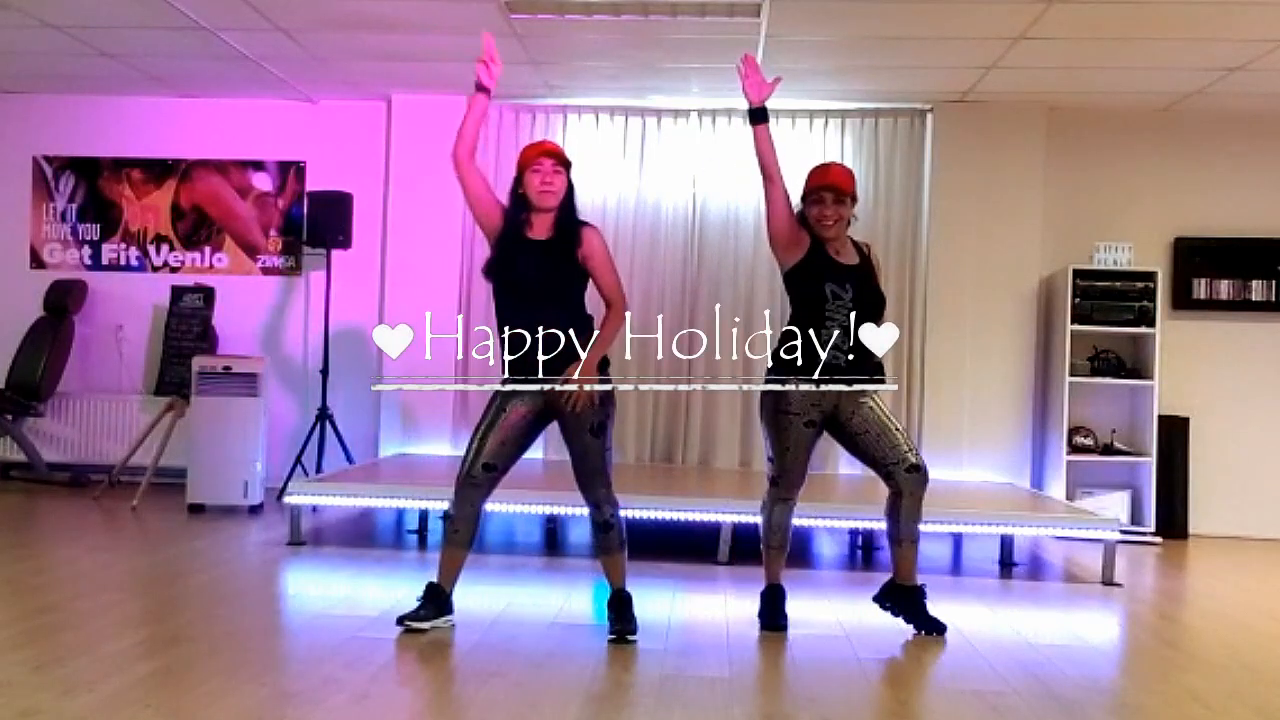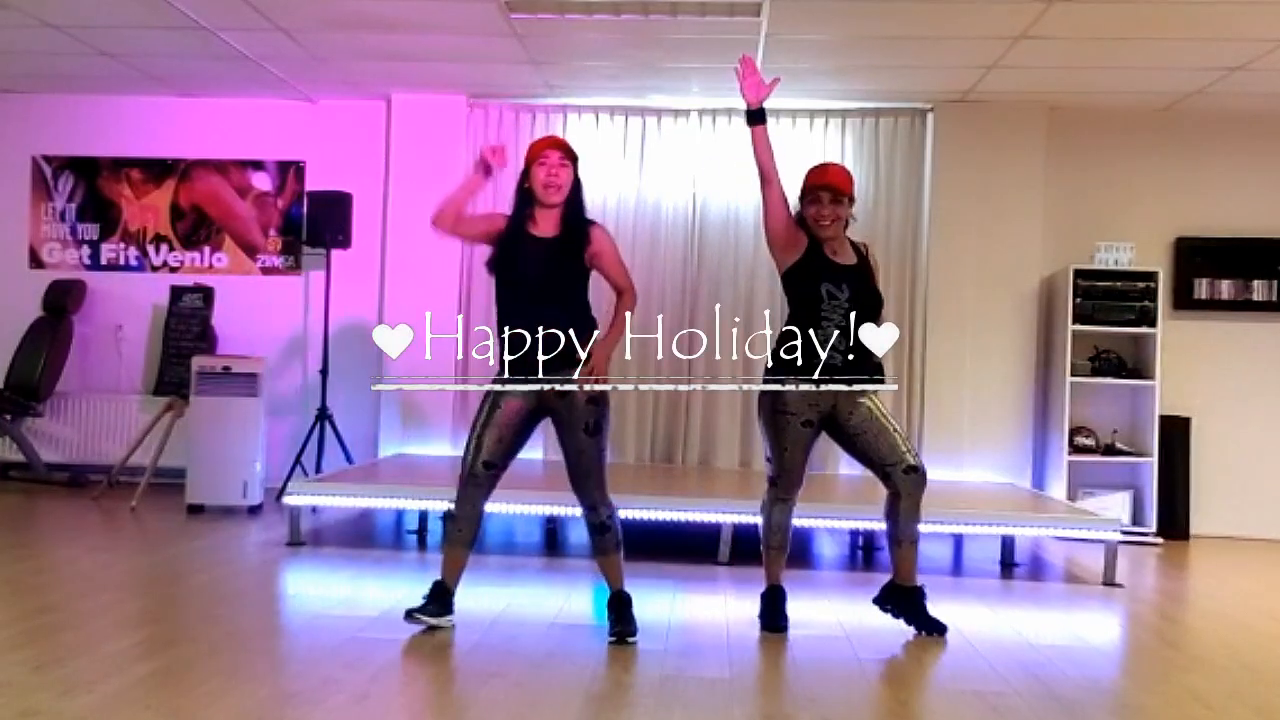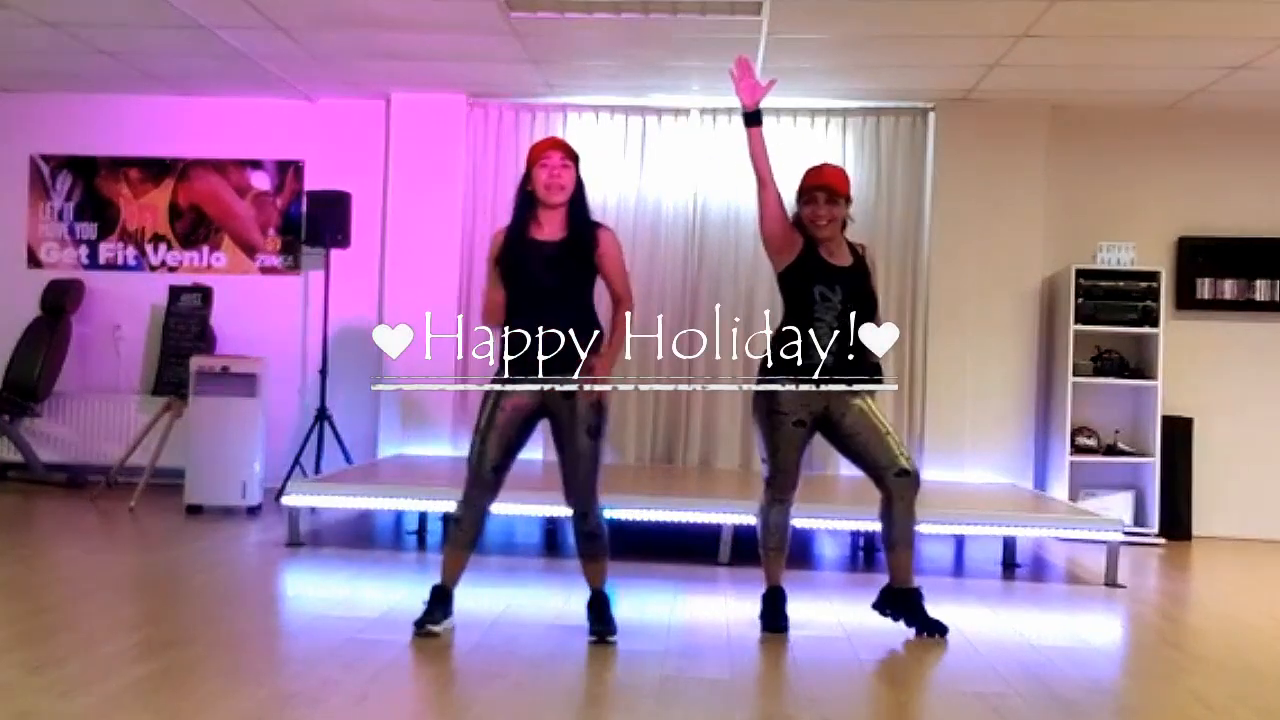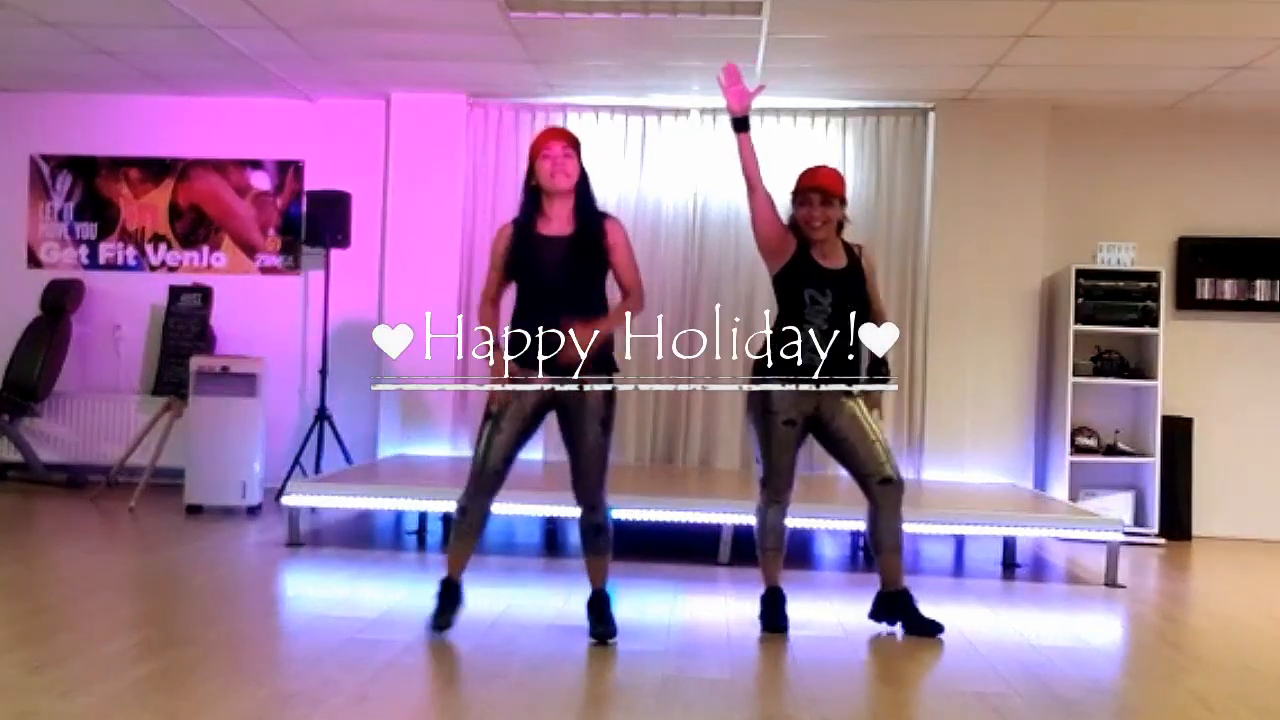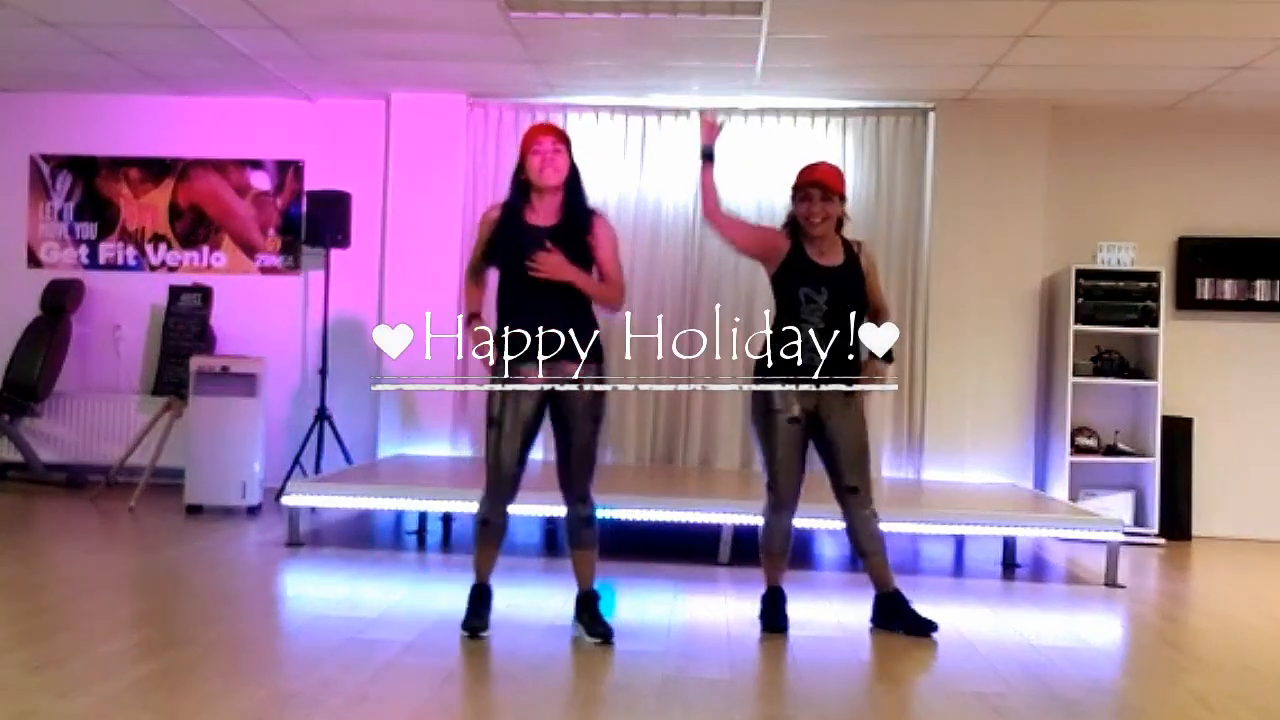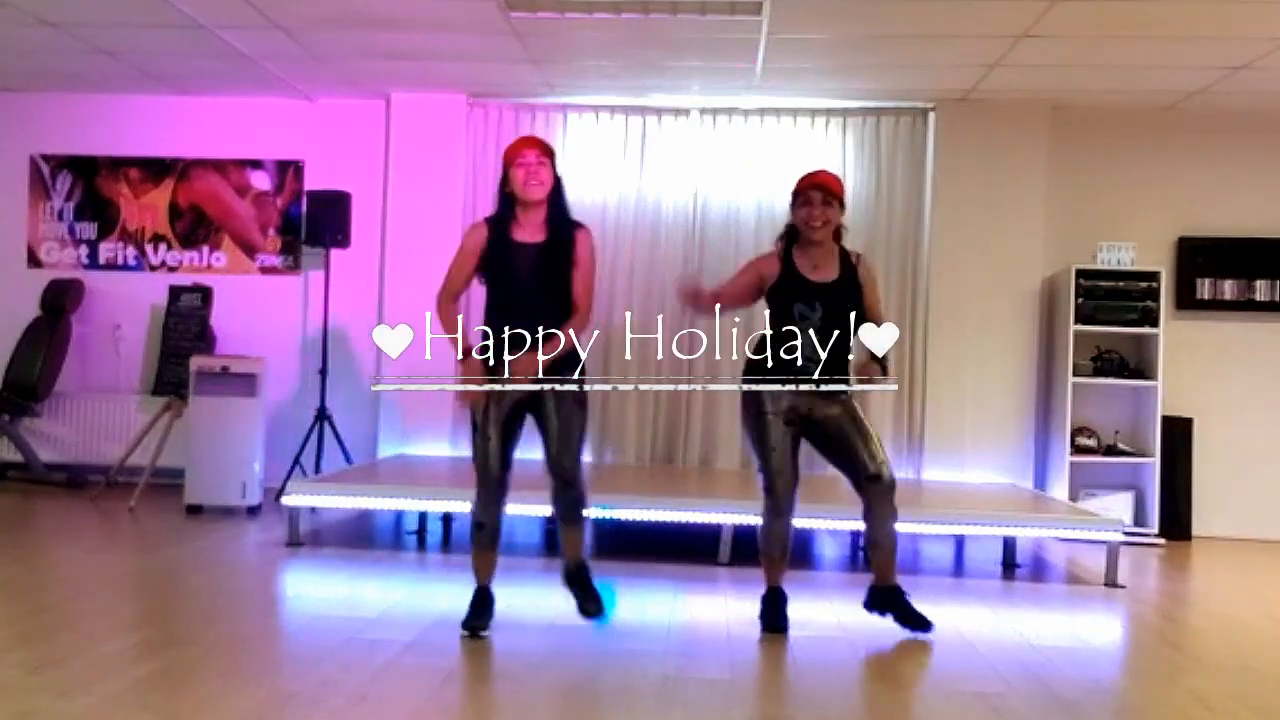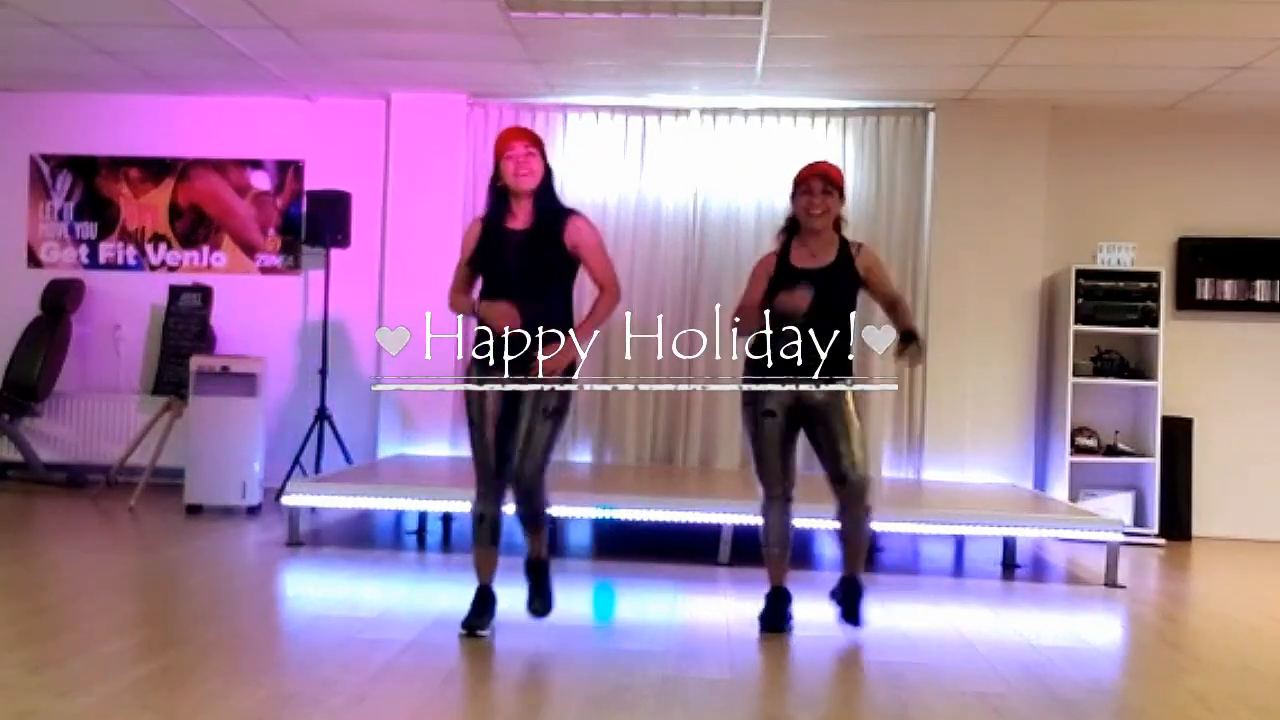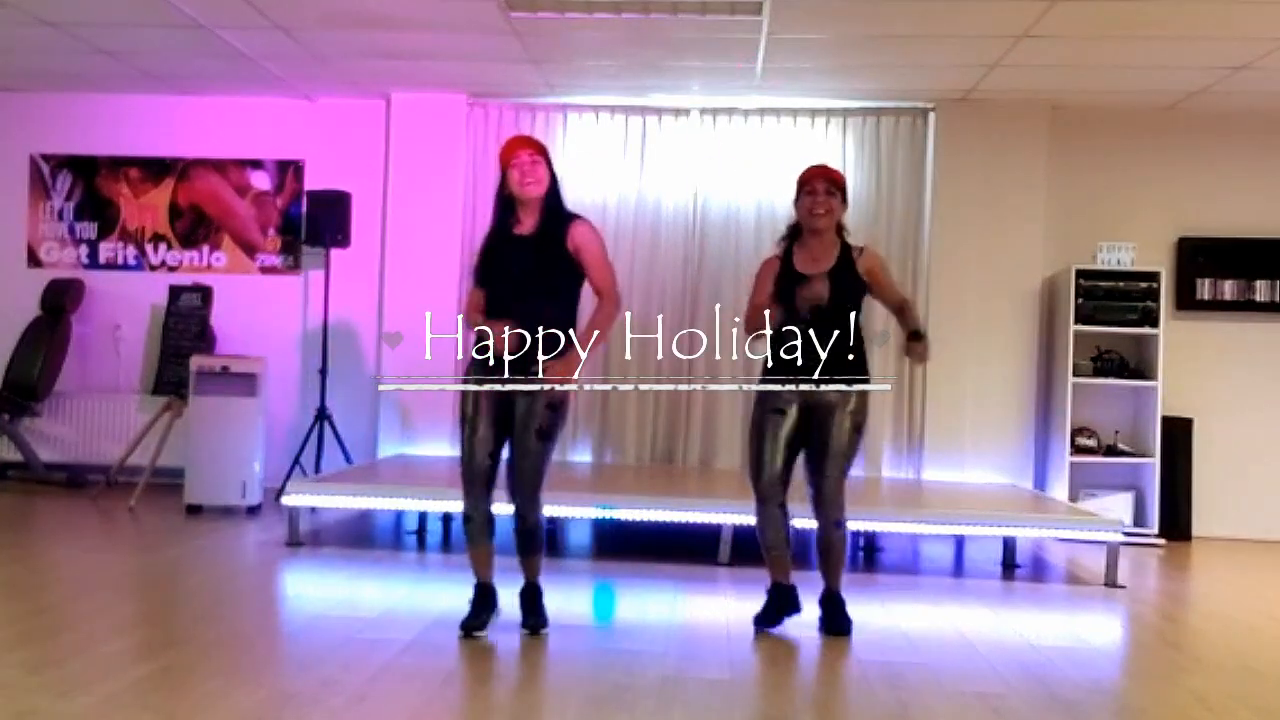
dt=0.2s
person 1, frame 1
left shoulder: (866, 256)
right shoulder: (795, 247)
right elbow: (771, 178)
left wrist: (872, 373)
right wrist: (758, 111)
left hip: (854, 391)
right hip: (796, 387)
left knee: (910, 474)
right knee: (784, 488)
left ankle: (903, 588)
right ankle: (773, 592)
person 1, frame 2
left shoulder: (864, 256)
right shoulder: (793, 247)
right elbow: (769, 180)
left wrist: (871, 372)
right wrist: (755, 112)
left hip: (852, 391)
right hip: (794, 387)
left knee: (909, 475)
right knee: (784, 488)
left ankle: (903, 590)
right ankle: (773, 593)
person 1, frame 3
left shoulder: (861, 257)
right shoulder: (789, 247)
right elbow: (764, 181)
left wrist: (870, 375)
right wrist: (751, 112)
left hip: (846, 391)
right hip: (788, 387)
left knee: (902, 478)
right knee: (780, 490)
left ankle: (901, 593)
right ankle: (773, 595)
person 1, frame 4
left shoulder: (860, 259)
right shoulder: (783, 249)
left elbow: (876, 320)
right elbow: (754, 186)
left wrist: (876, 374)
right wrist: (740, 118)
left hip: (839, 392)
right hip: (781, 387)
left knee: (886, 484)
right knee: (776, 492)
left ankle: (894, 597)
right ankle: (772, 596)
person 1, frame 5
left shoulder: (859, 256)
right shoulder: (780, 247)
left elbow: (878, 312)
right elbow: (716, 216)
left wrist: (878, 355)
right wrist: (708, 151)
left hip: (839, 390)
right hip: (782, 385)
left knee: (857, 495)
right knee: (783, 495)
left ankle: (889, 601)
right ankle: (773, 596)
person 1, frame 6
left shoulder: (857, 268)
right shoulder: (772, 266)
left elbow: (875, 327)
right elbow: (718, 301)
left wrist: (876, 362)
right wrist: (697, 297)
left hip: (830, 395)
right hip: (772, 390)
left knee: (879, 482)
right knee: (780, 498)
left ankle: (887, 589)
right ankle: (774, 596)
person 1, frame 7
left shoulder: (858, 257)
right shoulder: (772, 263)
left elbow: (892, 300)
right elbow: (742, 324)
left wrist: (908, 335)
right wrist: (779, 307)
left hip: (829, 387)
right hip: (770, 385)
left knee: (852, 481)
right knee: (776, 492)
left ankle: (851, 582)
right ankle: (777, 595)
person 1, frame 8
left shoulder: (861, 261)
right shoulder: (775, 266)
left elbow: (898, 302)
right elbow: (753, 326)
left wrist: (914, 335)
right wrist: (796, 299)
left hip: (841, 389)
right hip: (783, 386)
left knee: (829, 497)
right knee: (766, 485)
left ankle: (832, 598)
right ankle: (781, 590)
person 2, frame 1
left shoulder: (582, 236)
right shoulder: (503, 230)
left elbow: (617, 306)
right elbow: (462, 159)
left wrist: (591, 362)
right wrist: (484, 91)
left hip: (580, 380)
right hip: (521, 384)
left knee: (597, 494)
right knee: (470, 483)
left ankle: (619, 601)
right ankle: (440, 599)
person 2, frame 2
left shoulder: (590, 234)
right shoulder: (505, 228)
left elbow: (627, 293)
right elbow: (444, 221)
left wrist: (604, 347)
right wrist: (483, 170)
left hip: (575, 379)
right hip: (516, 378)
left knee: (592, 495)
right knee: (472, 482)
left ankle: (619, 601)
right ankle: (442, 596)
person 2, frame 3
left shoulder: (597, 239)
right shoulder: (508, 238)
left elbow: (623, 303)
right elbow: (494, 314)
left wrist: (607, 361)
left hip: (577, 380)
right hip: (518, 378)
left knee: (582, 497)
right knee: (478, 485)
left ankle: (599, 600)
right ankle: (443, 597)
person 2, frame 4
left shoulder: (606, 231)
right shoulder: (513, 235)
left elbow: (634, 297)
right elbow: (490, 300)
left wrist: (600, 329)
right wrist: (495, 358)
left hip: (588, 375)
right hip: (525, 374)
left knee: (590, 494)
right knee: (482, 479)
left ankle: (599, 600)
right ankle: (451, 587)
person 2, frame 5
left shoulder: (592, 225)
right shoulder: (499, 219)
left elbow: (615, 297)
right elbow: (475, 274)
left wrist: (571, 274)
right wrist: (476, 321)
left hip: (579, 364)
right hip: (517, 364)
left knee: (576, 487)
right knee: (501, 483)
left ankle: (587, 601)
right ankle: (481, 589)
person 2, frame 6
left shoulder: (576, 237)
right shoulder: (484, 235)
left elbow: (582, 316)
right elbow: (448, 299)
left wrist: (541, 356)
right wrist: (466, 358)
left hip: (558, 372)
right hip: (497, 376)
left knee: (567, 474)
right knee: (490, 487)
left ankle: (576, 569)
right ankle: (482, 595)
person 2, frame 7
left shoulder: (571, 226)
right shoulder: (482, 229)
left elbow: (610, 291)
right elbow: (457, 295)
left wrist: (571, 345)
right wrist: (483, 309)
left hip: (549, 369)
right hip: (490, 369)
left knee: (525, 475)
right knee: (489, 483)
left ankle: (538, 562)
right ankle: (484, 594)
person 2, frame 8
left shoulder: (574, 231)
right shoulder: (496, 237)
left elbow: (609, 299)
right elbow: (473, 307)
left wrist: (575, 356)
right wrist: (485, 328)
left hip: (542, 377)
right hip: (488, 372)
left knee: (524, 489)
right knee: (475, 485)
left ankle: (531, 589)
right ankle: (483, 592)
